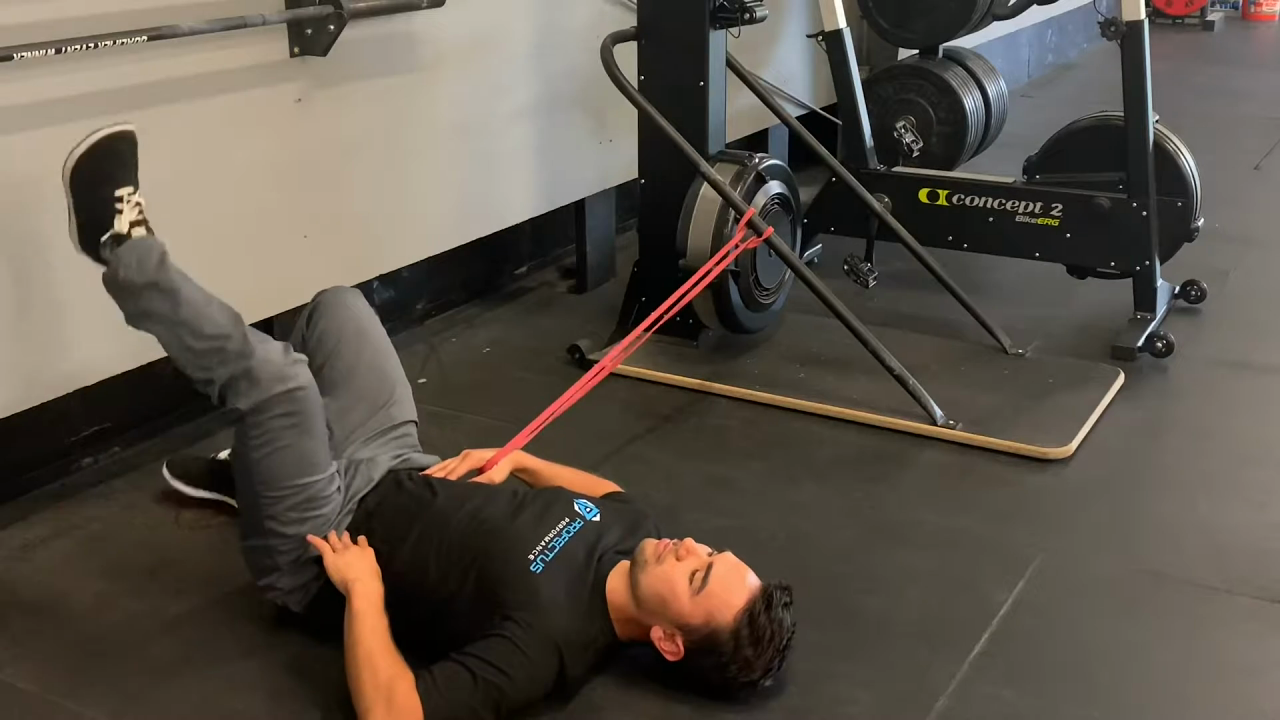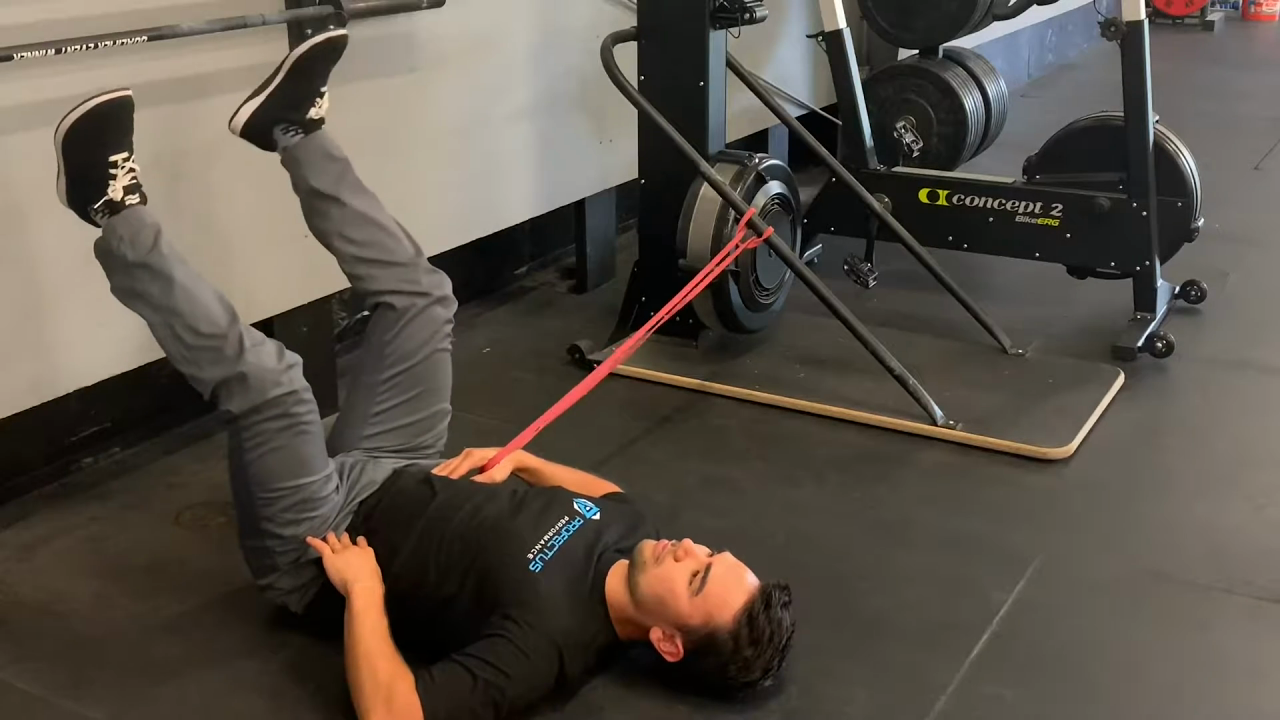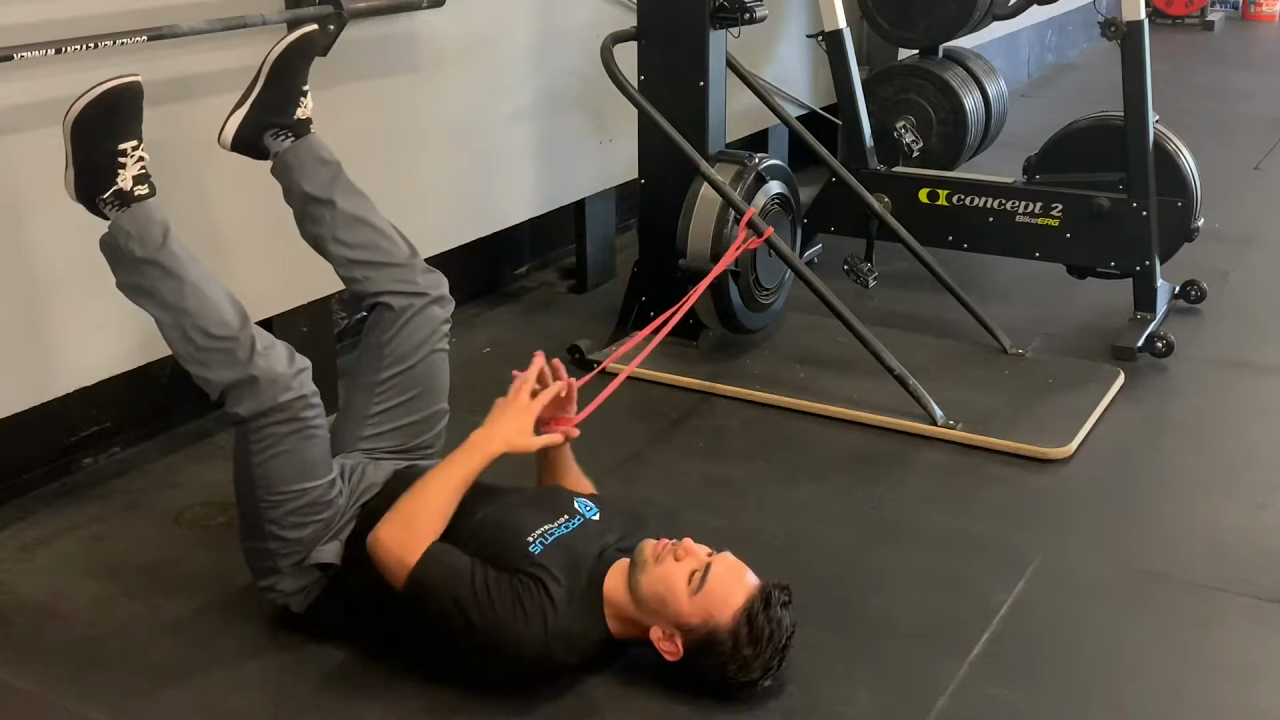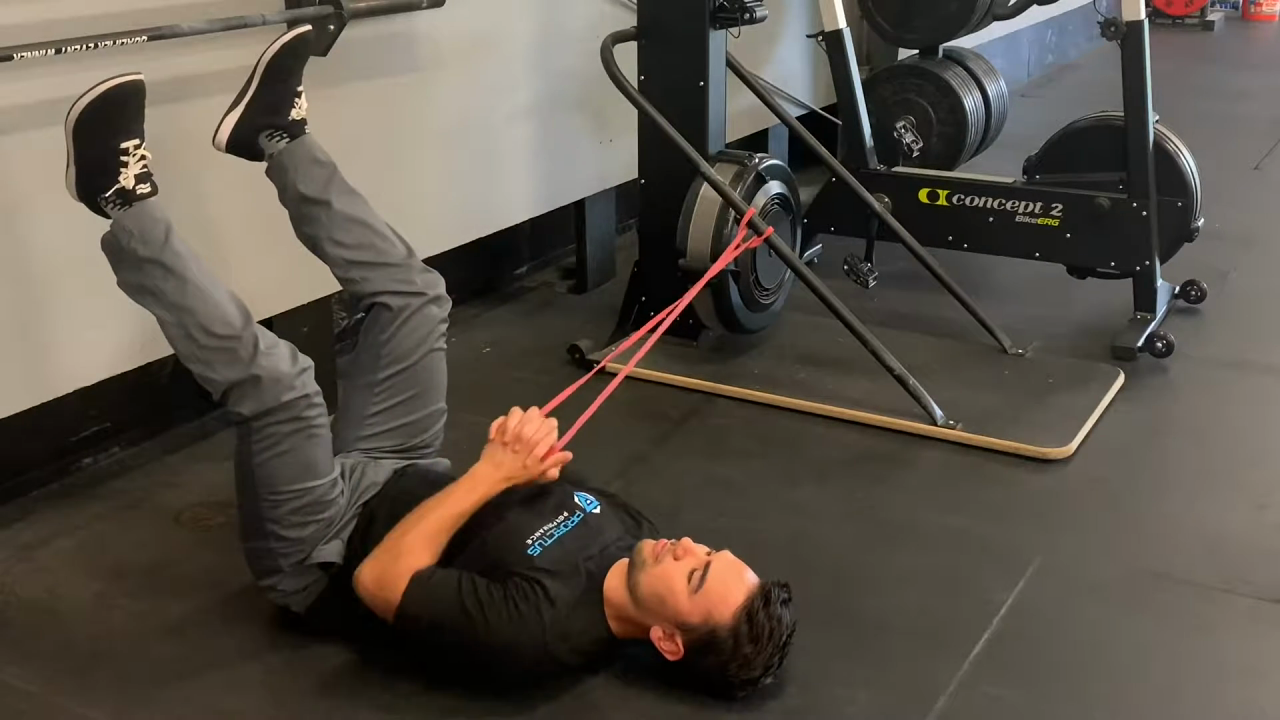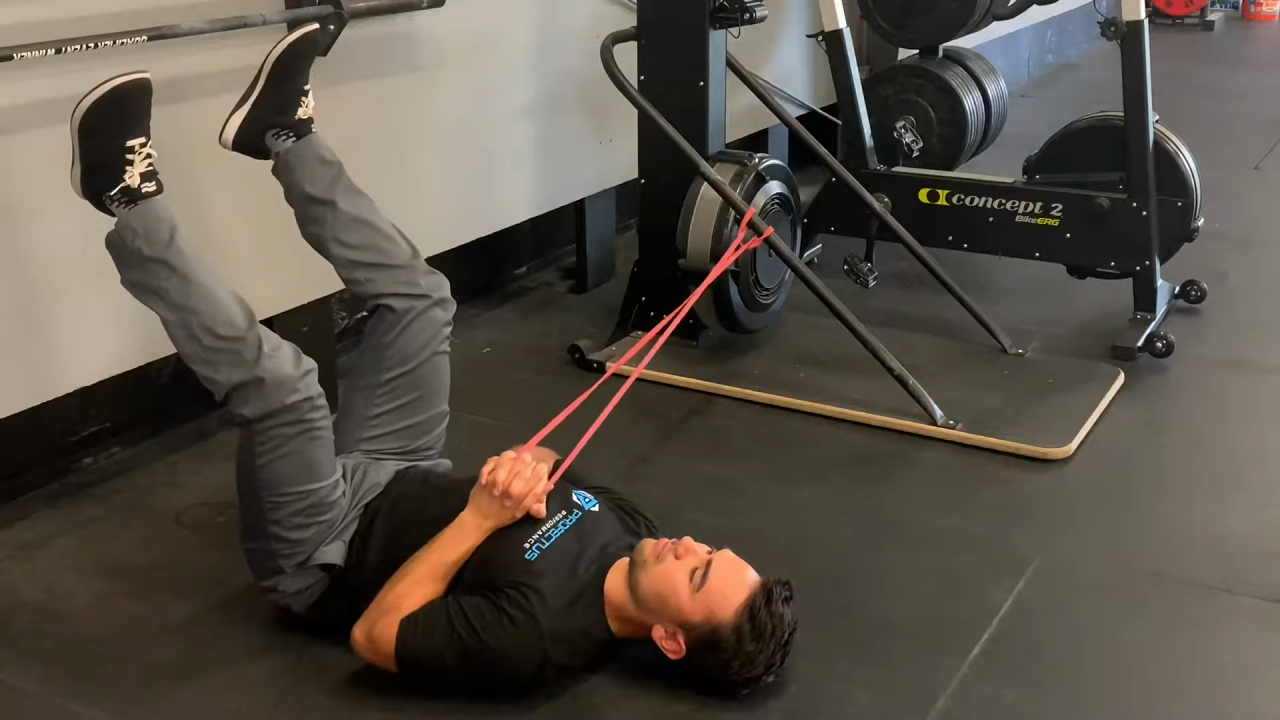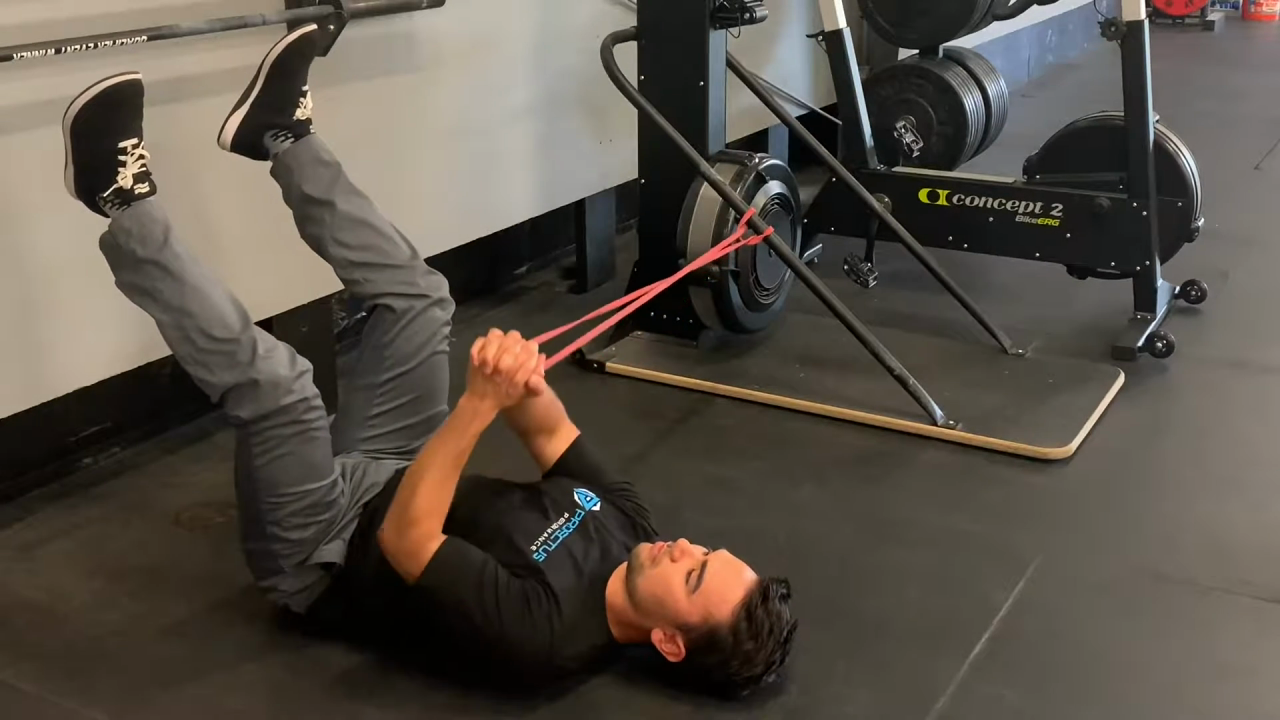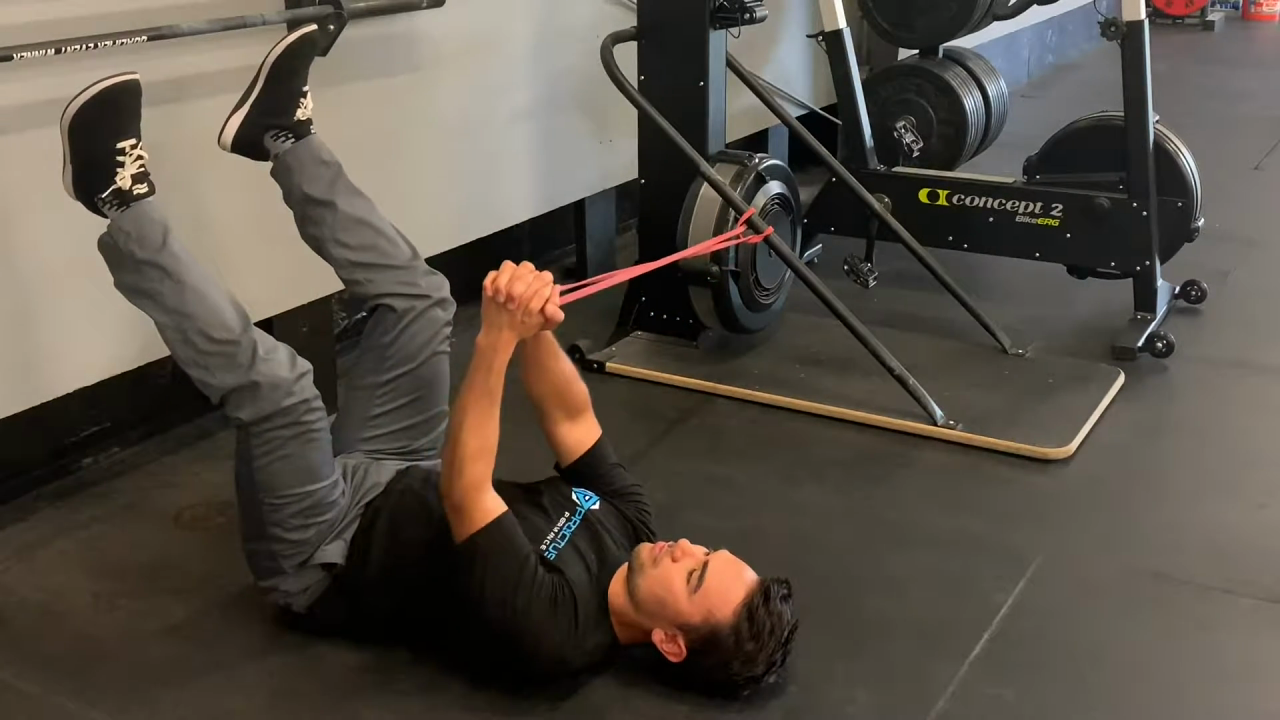
dt=0.7s
person 1, frame 1
left shoulder: (550, 639)
right shoulder: (630, 535)
right elbow: (598, 490)
left wrist: (362, 588)
right wrist: (515, 461)
left hip: (322, 549)
right hip: (394, 478)
left knee: (271, 372)
right knee: (334, 308)
left ankle: (124, 246)
right ankle: (244, 470)
person 1, frame 2
left shoulder: (550, 638)
right shoulder: (628, 538)
right elbow: (603, 490)
left wrist: (363, 589)
right wrist: (520, 460)
left hip: (319, 549)
right hip: (393, 481)
left knee: (264, 374)
right knee: (421, 295)
left ankle: (118, 214)
right ankle: (294, 131)
person 1, frame 3
left shoulder: (544, 629)
right shoulder: (624, 542)
left elbow: (392, 548)
left wrist: (491, 437)
right wrist: (553, 437)
left hip: (319, 554)
right hip: (381, 478)
left knee: (270, 375)
right knee: (416, 294)
left ankle: (124, 204)
right ankle: (283, 135)
person 1, frame 4
left shoulder: (543, 630)
right shoulder: (625, 530)
left elbow: (379, 581)
right elbow: (545, 479)
left wrist: (489, 472)
right wrist: (529, 450)
left hip: (323, 549)
right hip: (392, 478)
left knee: (273, 374)
right knee: (413, 293)
left ankle: (128, 205)
right ankle: (276, 135)
person 1, frame 5
left shoulder: (541, 636)
right shoulder: (624, 529)
left elbow: (376, 637)
right elbow: (547, 466)
left wrist: (478, 519)
right wrist: (524, 467)
left hip: (321, 554)
right hip: (394, 480)
left knee: (276, 376)
right knee: (416, 294)
left ankle: (133, 202)
right ankle: (282, 133)
person 1, frame 6
left shoulder: (545, 635)
right shoulder: (623, 524)
left elbow: (402, 543)
right elbow: (552, 430)
left wrist: (479, 402)
right wrist: (520, 384)
left hip: (324, 554)
right hip: (385, 475)
left knee: (272, 379)
right knee: (416, 295)
left ankle: (127, 203)
right ankle: (282, 136)
person 1, frame 7
left shoulder: (554, 632)
right shoulder: (626, 528)
left elbow: (463, 493)
right elbow: (572, 420)
left wrist: (499, 340)
right wrist: (538, 330)
left hip: (321, 557)
right hip: (390, 483)
left knee: (274, 380)
right knee: (417, 297)
left ankle: (125, 203)
right ankle: (281, 135)
